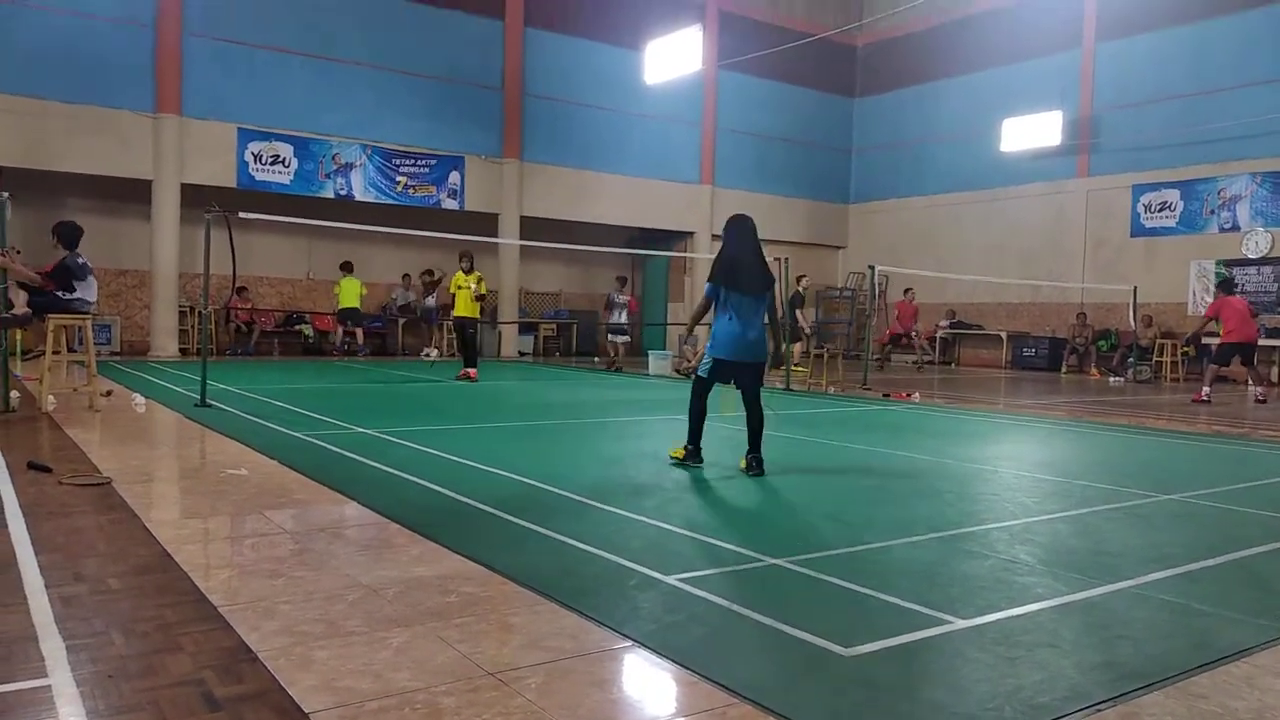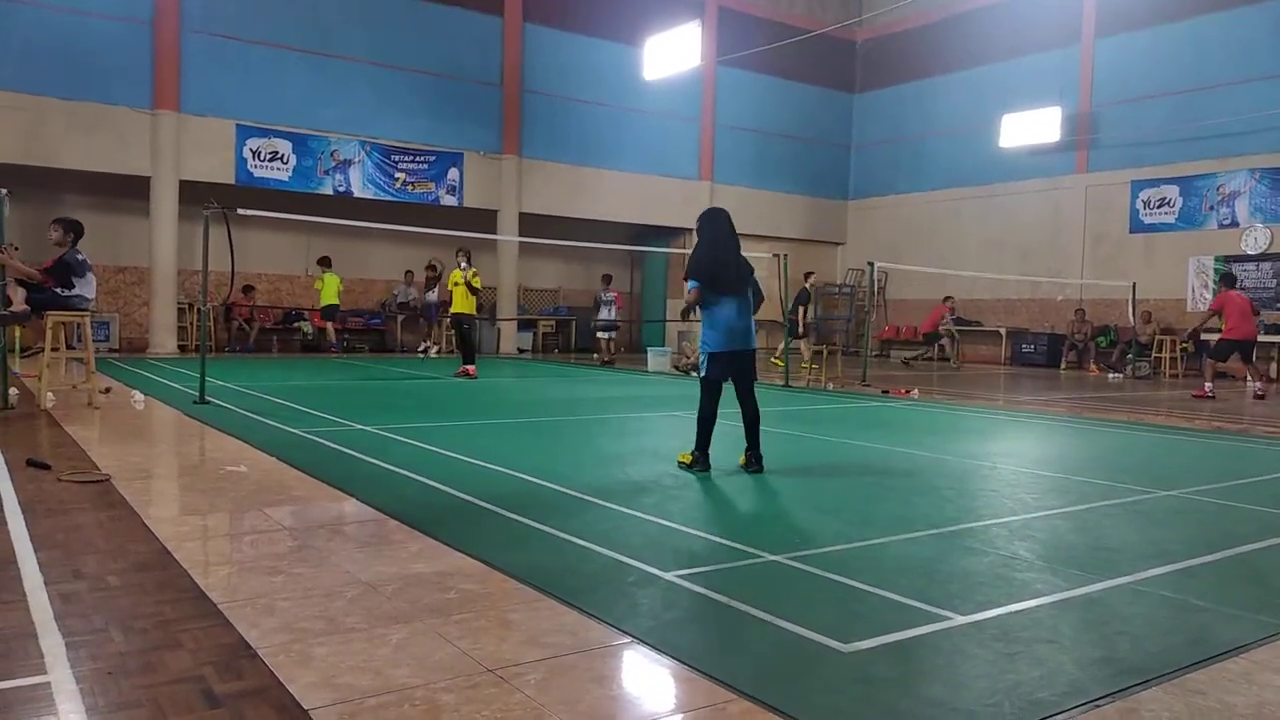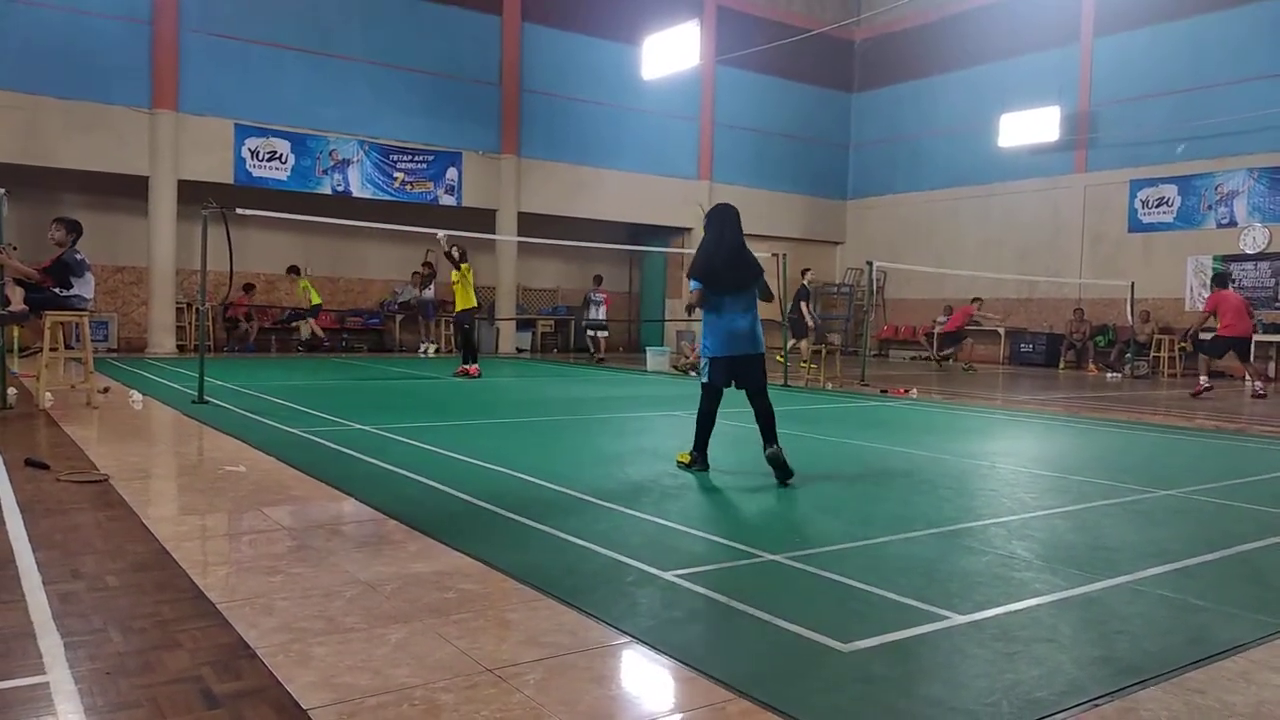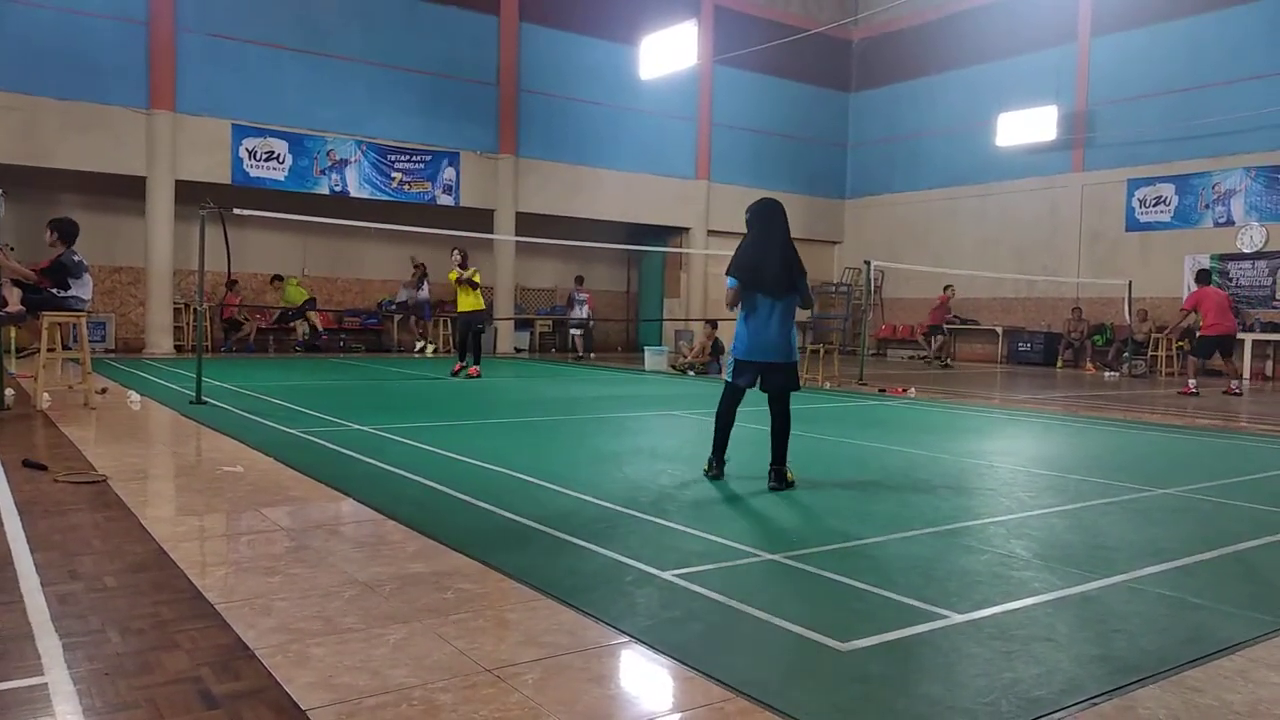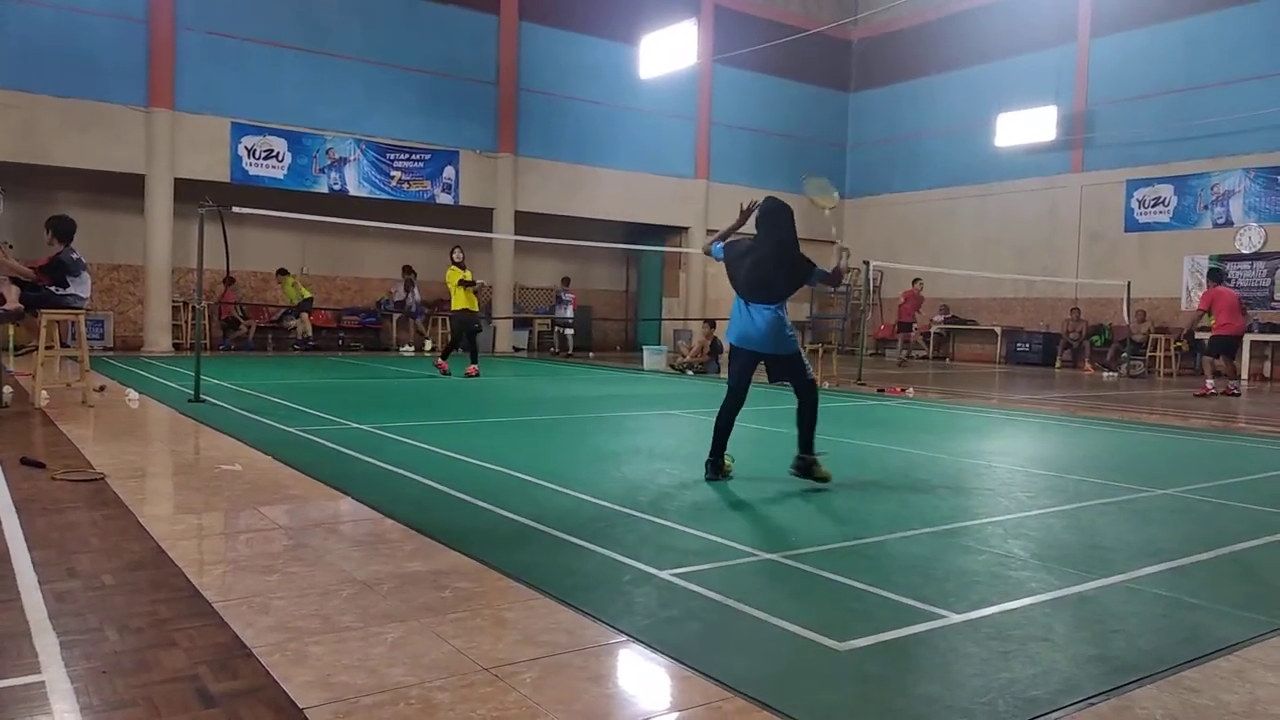
dt=0.5s
person 1, frame 1
left shoulder: (724, 266)
right shoulder: (762, 272)
left elbow: (705, 304)
right elbow: (772, 311)
left wrist: (690, 326)
right wrist: (777, 344)
left hip: (724, 344)
right hip: (755, 347)
left knee: (700, 391)
right knee: (752, 400)
left ankle: (693, 449)
right ankle: (754, 458)
person 1, frame 2
left shoulder: (701, 259)
right shoulder: (740, 262)
left elbow: (695, 297)
right elbow: (758, 297)
left wrist: (686, 307)
left hip: (716, 338)
right hip: (744, 338)
left knee: (709, 396)
right knee: (747, 396)
left ankle: (700, 455)
right ankle: (753, 455)
person 1, frame 3
left shoulder: (705, 258)
right shoulder: (747, 260)
left elbow: (697, 299)
right elbow: (768, 295)
left wrist: (692, 303)
left hip: (718, 341)
right hip: (749, 339)
left knee: (710, 398)
right knee: (759, 398)
left ankle: (698, 455)
right ankle: (773, 449)
person 1, frame 4
left shoulder: (747, 254)
right shoulder: (790, 259)
left elbow: (732, 300)
right elbow: (807, 302)
left wrist: (733, 300)
left hip: (748, 343)
right hip: (782, 346)
left knee: (729, 401)
right knee: (779, 407)
left ankle: (716, 461)
right ankle: (778, 471)
person 1, frame 5
left shoulder: (740, 250)
right shoulder: (793, 260)
left elbow: (707, 247)
right elbow: (834, 280)
left wrist: (737, 223)
right wrist: (843, 259)
left hip: (742, 338)
right hip: (777, 338)
left knee: (733, 399)
right knee: (808, 394)
left ankle: (714, 462)
right ankle: (805, 458)
